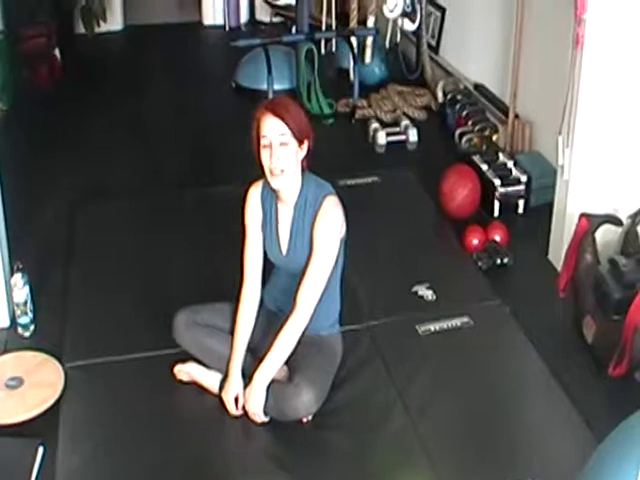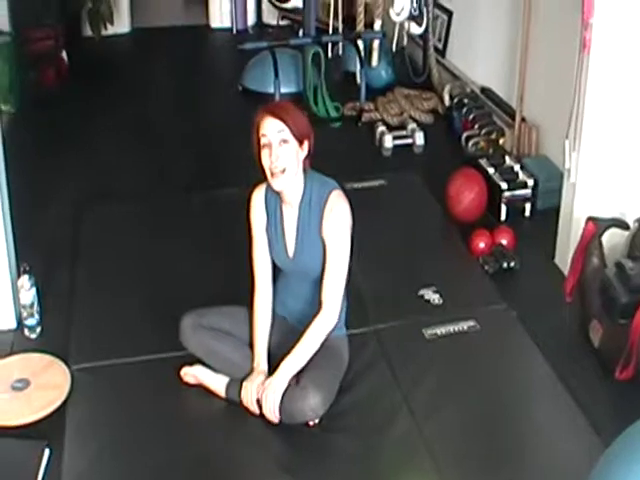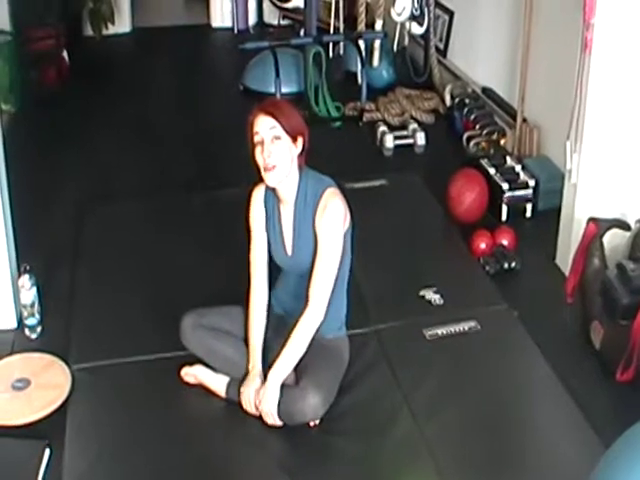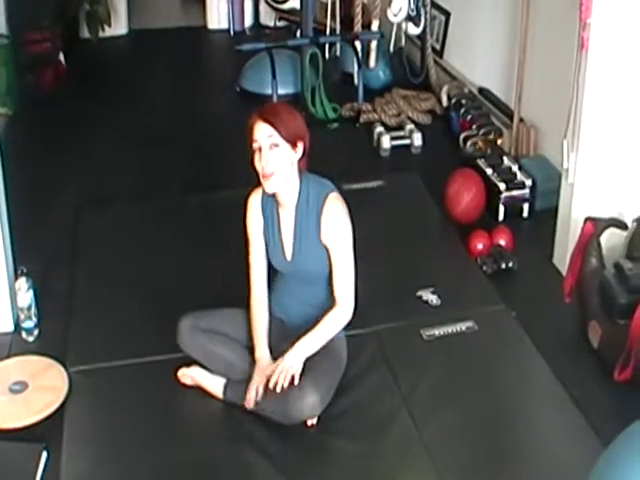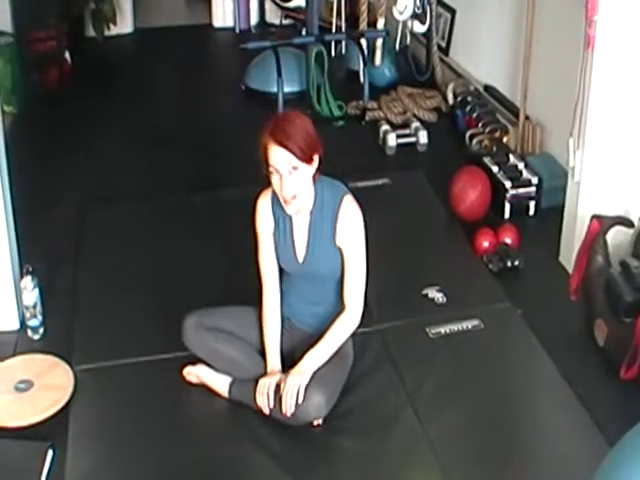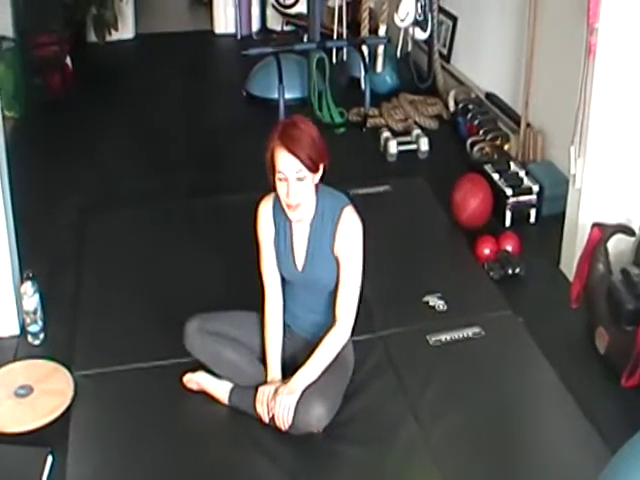
dt=0.5s
person 1, frame 1
left shoulder: (326, 209)
right shoulder: (257, 195)
left elbow: (303, 311)
right elbow: (250, 286)
left wrist: (257, 381)
right wrist: (234, 368)
left hip: (316, 333)
right hip: (271, 315)
left knee: (303, 401)
right knee: (184, 324)
left ankle: (213, 379)
right ankle: (281, 375)
person 1, frame 2
left shoulder: (332, 204)
right shoulder: (261, 199)
left elbow: (331, 310)
right elbow: (262, 288)
left wrist: (279, 377)
right wrist: (259, 367)
left hip: (321, 336)
right hip: (278, 320)
left knee: (309, 404)
right knee: (191, 326)
left ankle: (222, 383)
right ankle: (292, 382)
person 1, frame 3
left shoulder: (328, 203)
right shoulder: (261, 198)
left elbow: (316, 308)
right elbow: (258, 286)
left wrist: (271, 380)
right wrist: (254, 369)
left hip: (323, 336)
right hip: (279, 320)
left knee: (309, 405)
right knee: (191, 326)
left ankle: (222, 383)
right ankle: (290, 380)
person 1, frame 4
left shoulder: (329, 207)
right shoulder: (257, 203)
left elbow: (344, 307)
right elbow: (257, 290)
left wrist: (298, 353)
right wrist: (263, 363)
left hip: (320, 337)
right hip: (276, 321)
left knee: (306, 403)
right knee: (188, 329)
left ankle: (219, 384)
right ankle: (276, 380)
person 1, frame 5
left shoulder: (344, 210)
right shoulder: (267, 204)
left elbow: (353, 311)
right elbow: (270, 288)
left wrist: (305, 368)
right wrist: (273, 367)
left hip: (327, 335)
right hip: (283, 321)
left knee: (312, 403)
right knee: (194, 328)
left ankle: (224, 382)
right ankle: (283, 379)
person 1, frame 6
left shoulder: (345, 221)
right shoulder: (268, 211)
left elbow: (344, 323)
right elbow: (272, 295)
left wrist: (295, 385)
right wrist: (275, 378)
left hip: (327, 342)
right hip: (284, 327)
left knee: (311, 415)
right knee: (196, 331)
left ankle: (226, 389)
right ankle: (275, 390)
